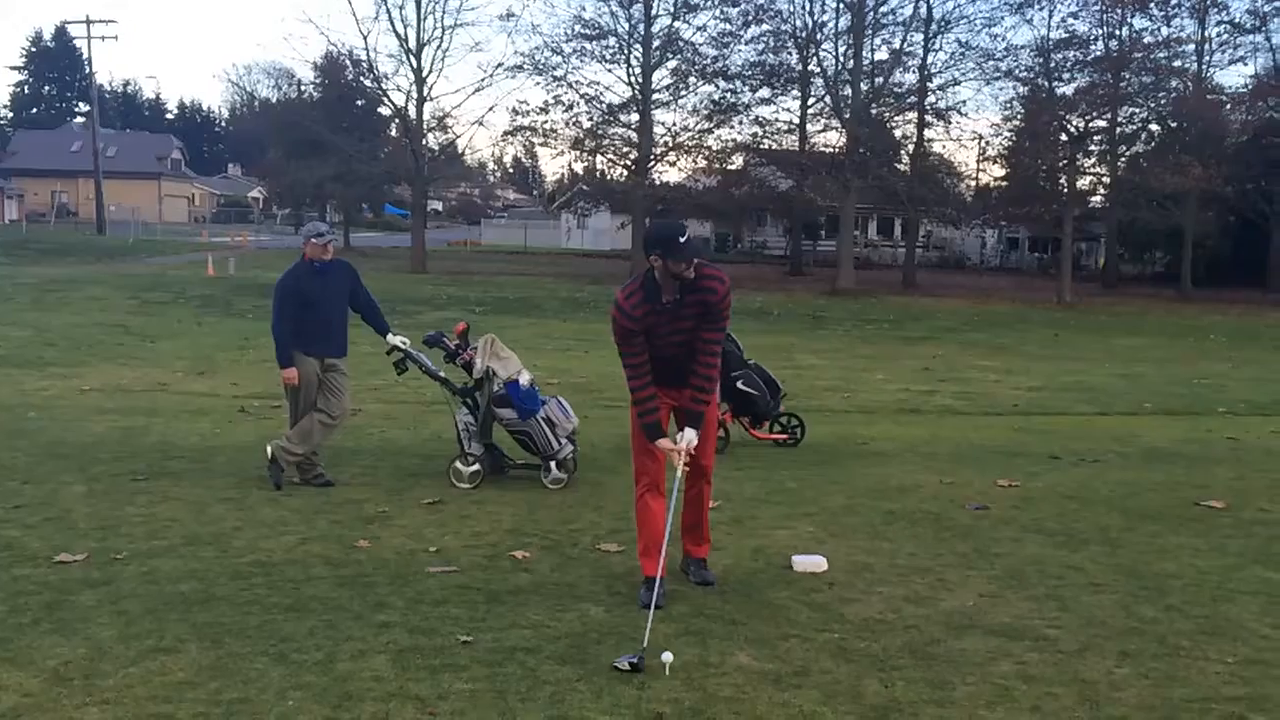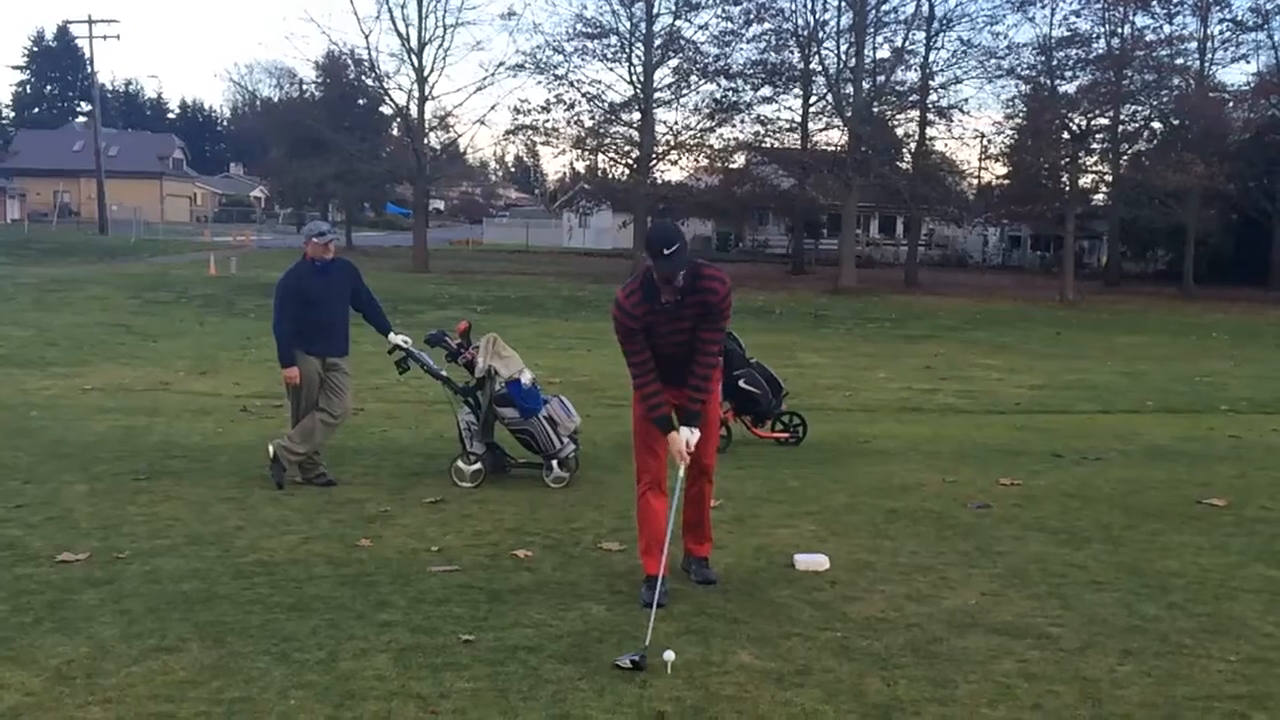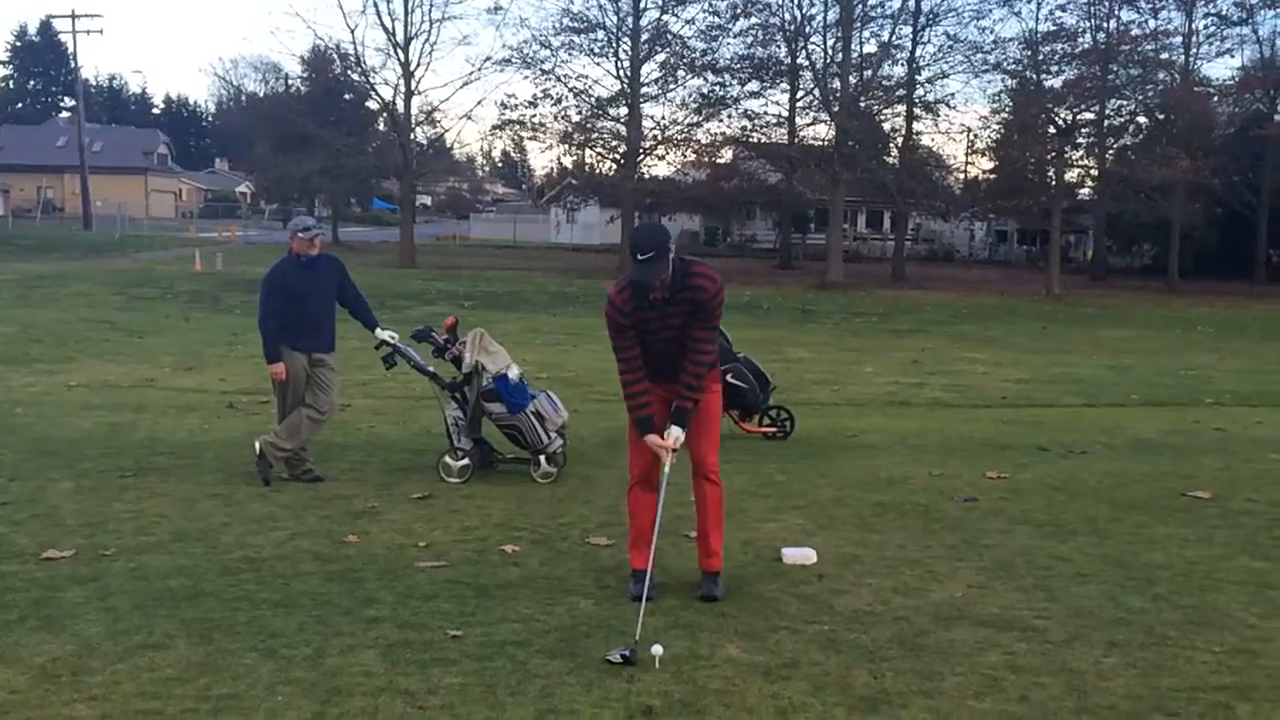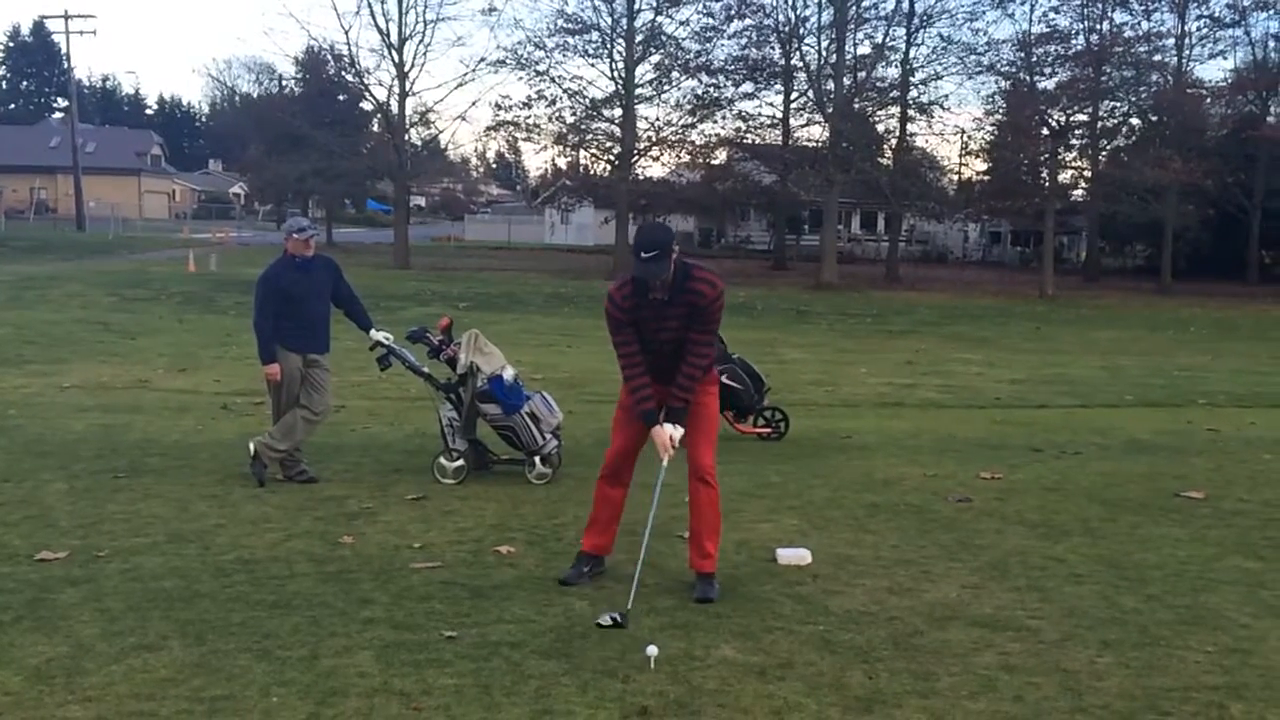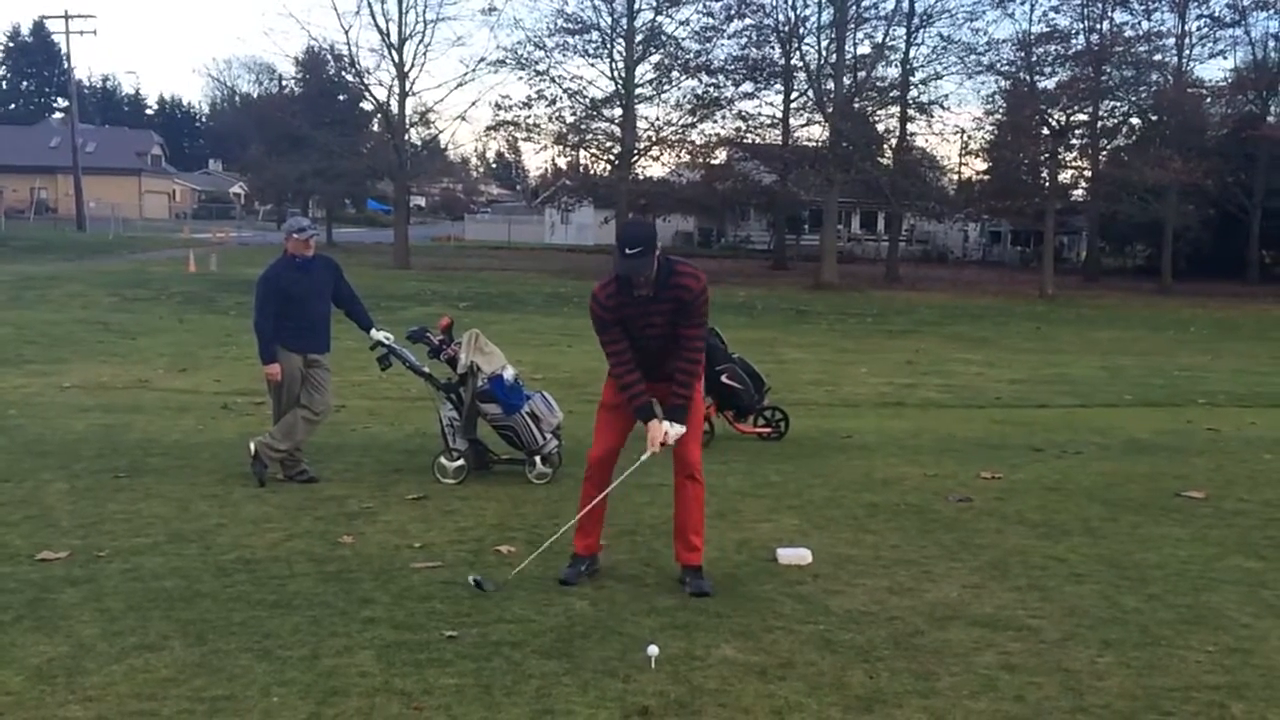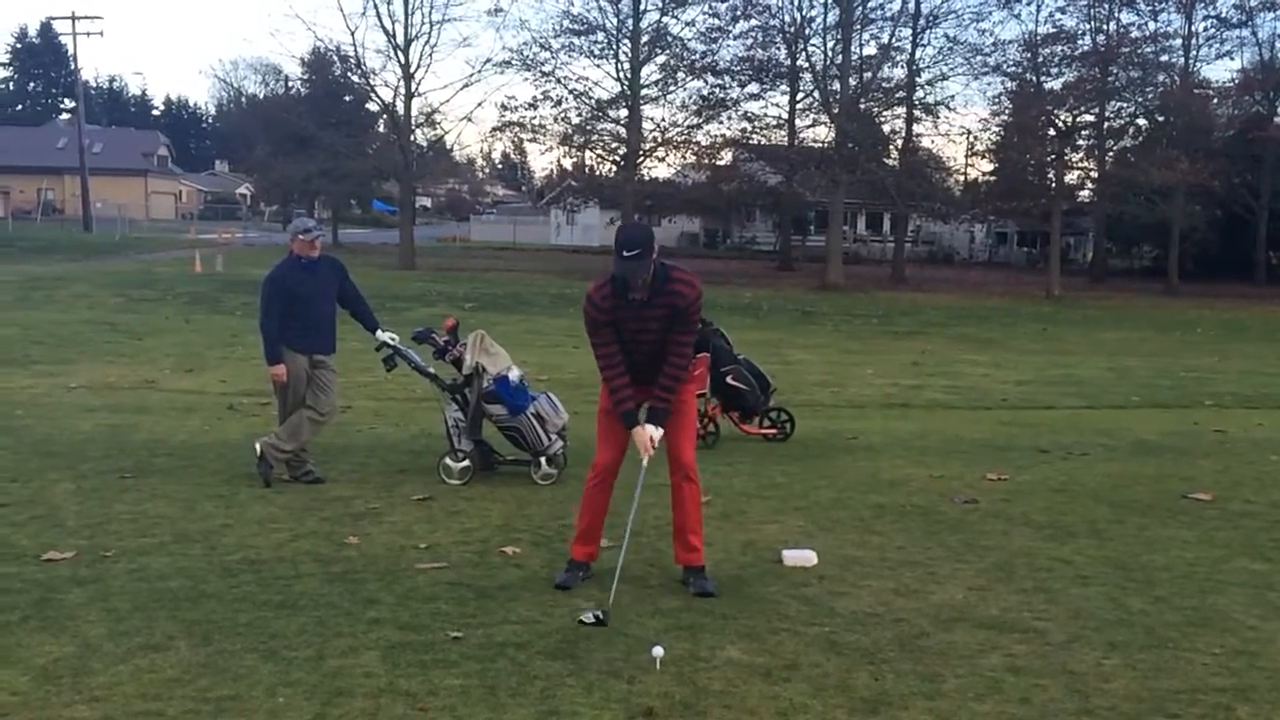
dt=0.5s
person 1, frame 1
left shoulder: (714, 285)
right shoulder: (628, 304)
left elbow: (709, 356)
right elbow: (637, 374)
left wrist: (694, 421)
right wrist: (655, 433)
left hip: (698, 383)
right hip: (652, 386)
left knee: (701, 468)
right knee: (649, 477)
left ankle: (695, 554)
right ankle: (652, 574)
person 1, frame 2
left shoulder: (715, 285)
right shoulder: (628, 302)
left elbow: (707, 356)
right elbow: (643, 372)
left wrist: (692, 421)
right wrist: (668, 429)
left hip: (700, 381)
right hip: (653, 384)
left knee: (703, 467)
right knee: (651, 476)
left ankle: (696, 553)
right ankle: (653, 573)
person 1, frame 3
left shoulder: (706, 284)
right shoulder: (620, 299)
left elbow: (700, 354)
right elbow: (630, 368)
left wrist: (681, 419)
right wrist: (645, 429)
left hip: (700, 379)
right hip: (649, 380)
left knee: (706, 466)
right knee: (642, 470)
left ankle: (711, 569)
right ankle: (640, 568)
person 1, frame 4
left shoulder: (707, 289)
right shoulder: (620, 297)
left elbow: (698, 356)
right elbow: (631, 364)
left wrist: (675, 417)
right wrist: (653, 423)
left hip: (696, 381)
right hip: (644, 381)
left knee: (702, 468)
right knee: (616, 462)
left ankle: (705, 571)
right ankle: (592, 554)
person 1, frame 5
left shoulder: (691, 283)
right shoulder: (604, 296)
left elbow: (691, 351)
right elbow: (621, 361)
left wrist: (676, 415)
right wrist: (647, 418)
left hip: (680, 377)
right hip: (628, 377)
left knee: (689, 463)
right knee: (600, 458)
left ankle: (691, 565)
right ankle: (585, 553)
person 1, frame 6
left shoulder: (686, 290)
right shoulder: (599, 298)
left elbow: (678, 359)
right elbow: (610, 364)
left wrist: (657, 418)
right wrist: (632, 423)
left hip: (673, 382)
right hip: (622, 382)
left knee: (684, 465)
right knee: (604, 465)
left ankle: (693, 565)
right ankle: (581, 559)
person 2, frame 1
left shoulder: (344, 271)
right shoulder: (292, 279)
left elbow: (365, 305)
right elbow: (281, 325)
left wrist: (387, 334)
right wrist: (286, 364)
left hip: (333, 357)
right hip: (302, 357)
left knee: (335, 409)
right knee: (304, 416)
left ankle: (281, 452)
right ankle: (308, 470)
person 2, frame 2
left shoulder: (346, 271)
right shoulder: (293, 278)
left elbow: (367, 303)
right elbow: (282, 324)
left wrist: (389, 333)
right wrist: (287, 364)
left hip: (335, 357)
right hip: (304, 356)
left knee: (337, 408)
right knee: (306, 415)
left ankle: (283, 452)
right ankle: (310, 469)
person 2, frame 3
left shoulder: (332, 266)
right shoulder: (279, 274)
left elbow: (353, 299)
right elbow: (268, 320)
left wrist: (375, 329)
right wrist: (273, 359)
left hip: (322, 352)
right hip: (290, 352)
left knee: (323, 405)
right knee: (292, 411)
left ankle: (270, 448)
right ankle: (297, 465)
person 2, frame 4
left shoulder: (327, 267)
right shoulder: (274, 275)
left elbow: (348, 300)
right elbow: (262, 320)
left wrist: (370, 330)
right wrist: (268, 360)
left hip: (316, 353)
right hip: (285, 352)
left knee: (317, 407)
right knee: (287, 411)
left ankle: (264, 449)
right ankle: (292, 466)
person 2, frame 5
left shoulder: (327, 267)
right shoulder: (274, 275)
left elbow: (349, 300)
right elbow: (263, 321)
left wrist: (371, 329)
right wrist: (268, 360)
left hip: (317, 353)
right hip: (286, 352)
left knee: (318, 406)
right knee: (288, 411)
left ankle: (265, 449)
right ankle: (292, 465)
person 2, frame 6
left shoulder: (333, 268)
right shoulder: (280, 276)
left elbow: (354, 301)
right elbow: (269, 321)
left wrist: (376, 330)
right wrist: (274, 361)
left hip: (322, 354)
right hip: (291, 353)
left knee: (323, 407)
right knee: (294, 412)
left ankle: (270, 450)
right ankle: (298, 466)
